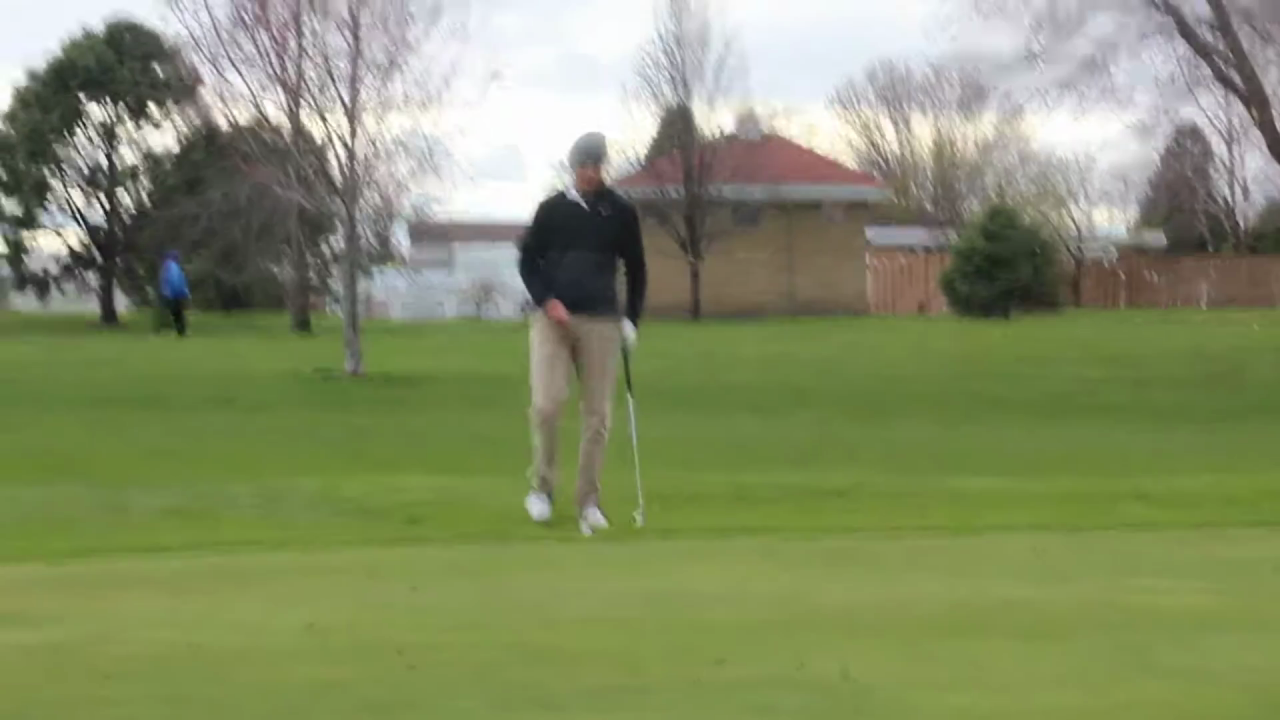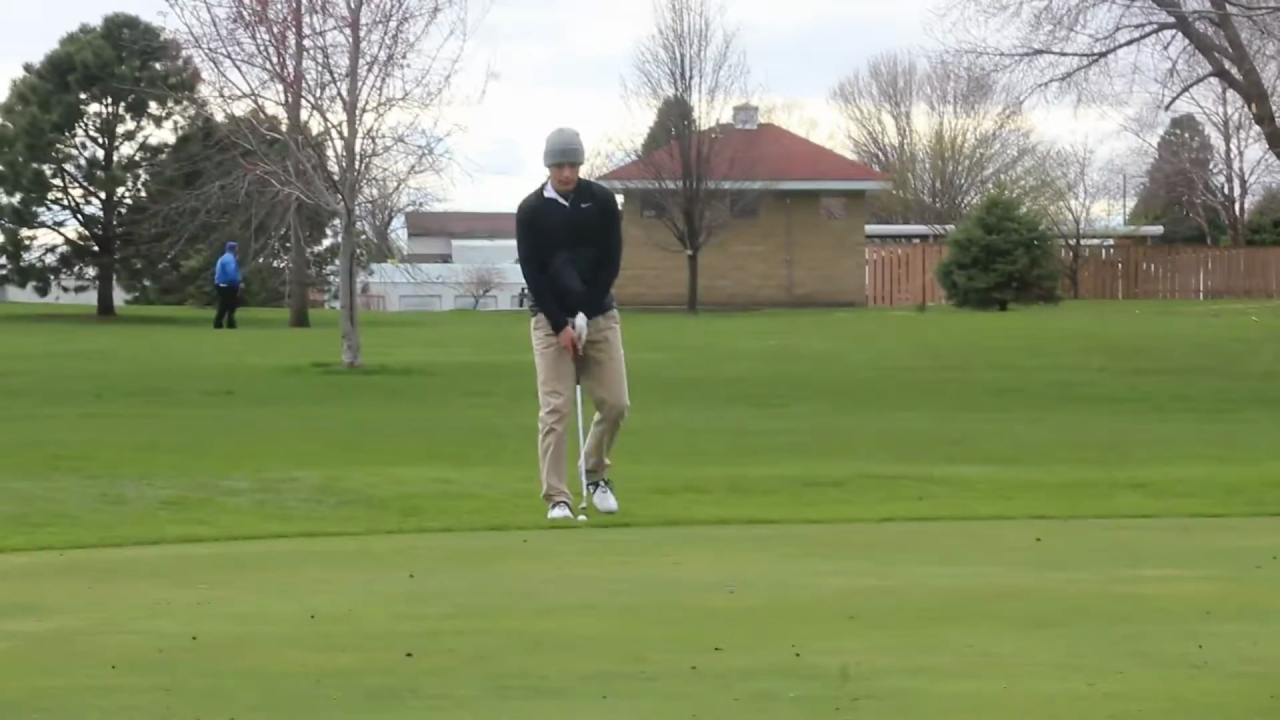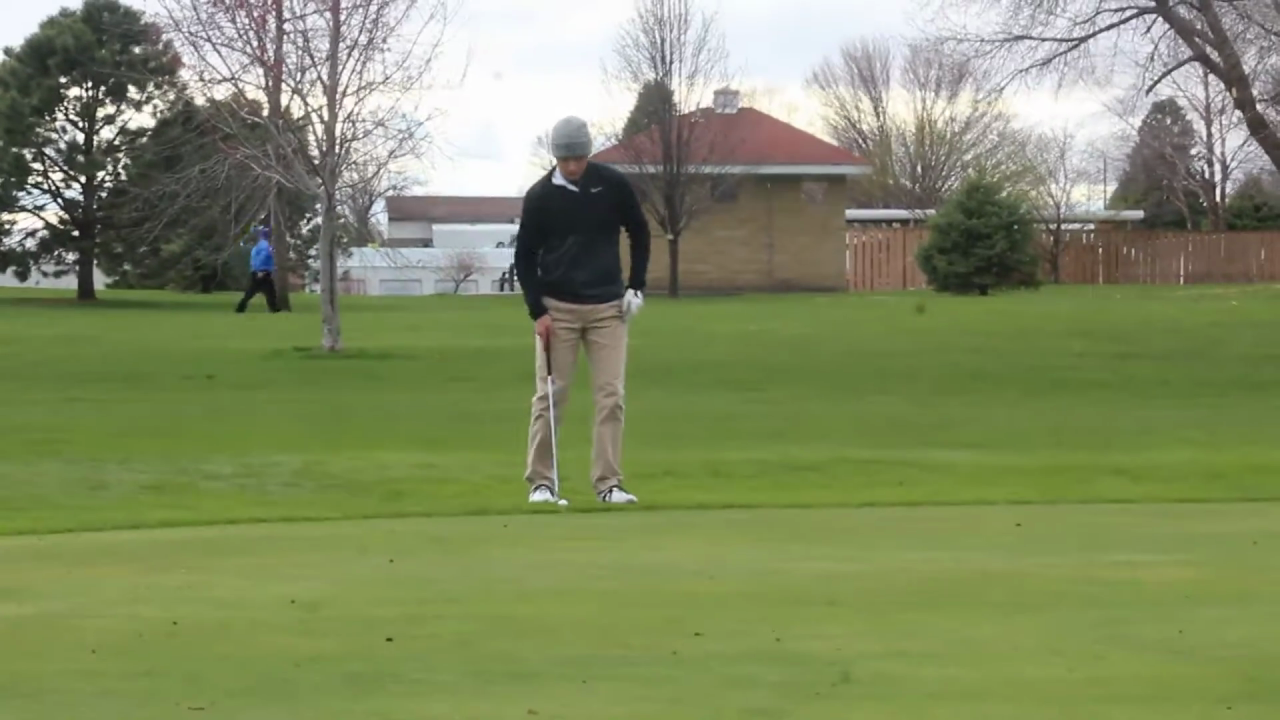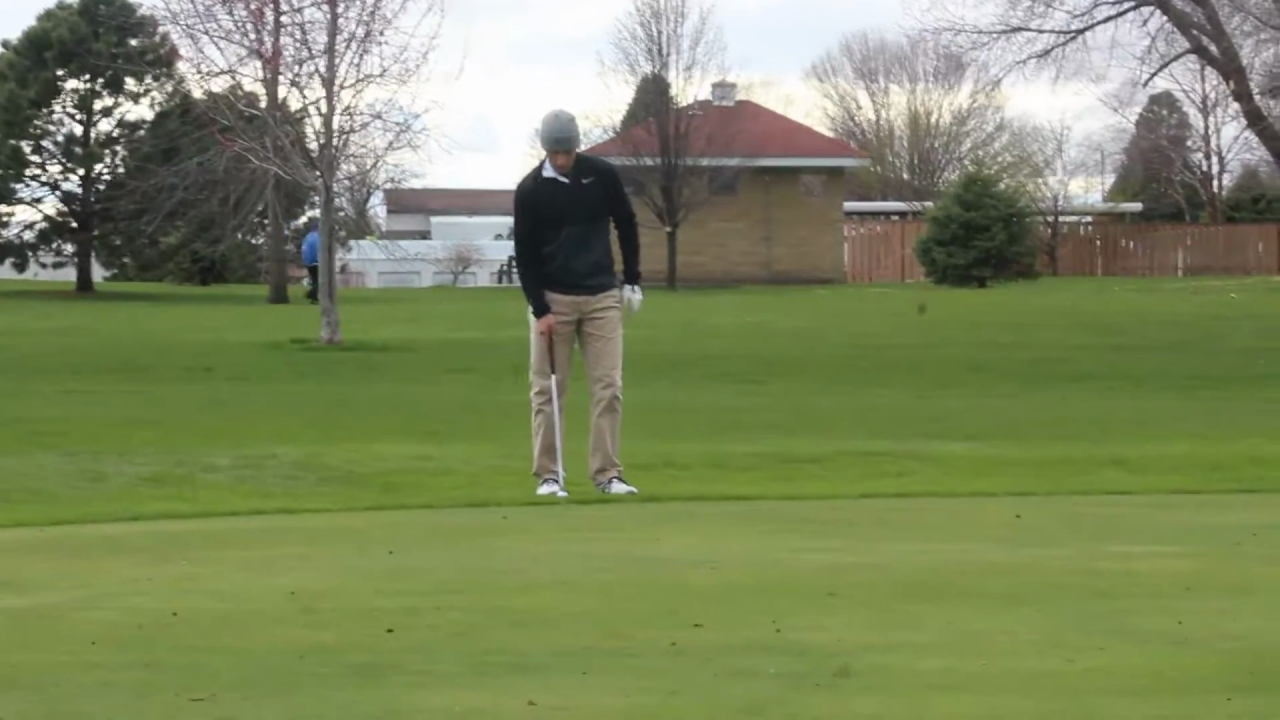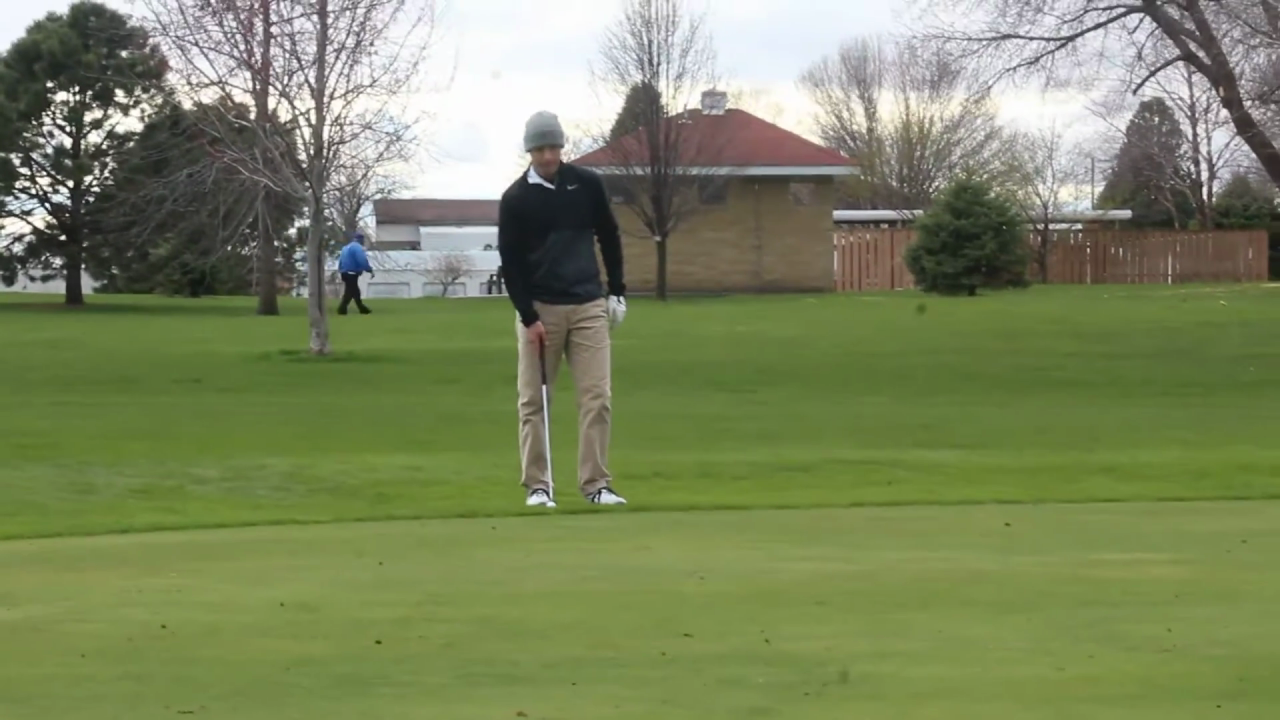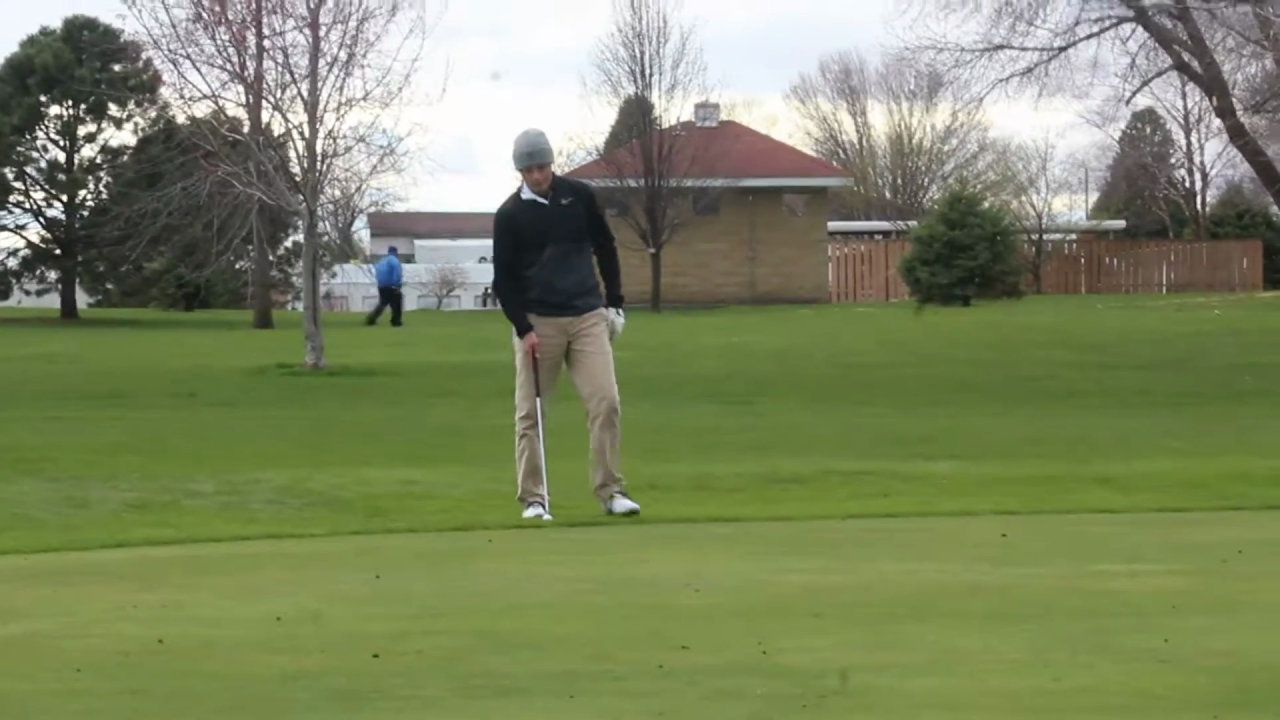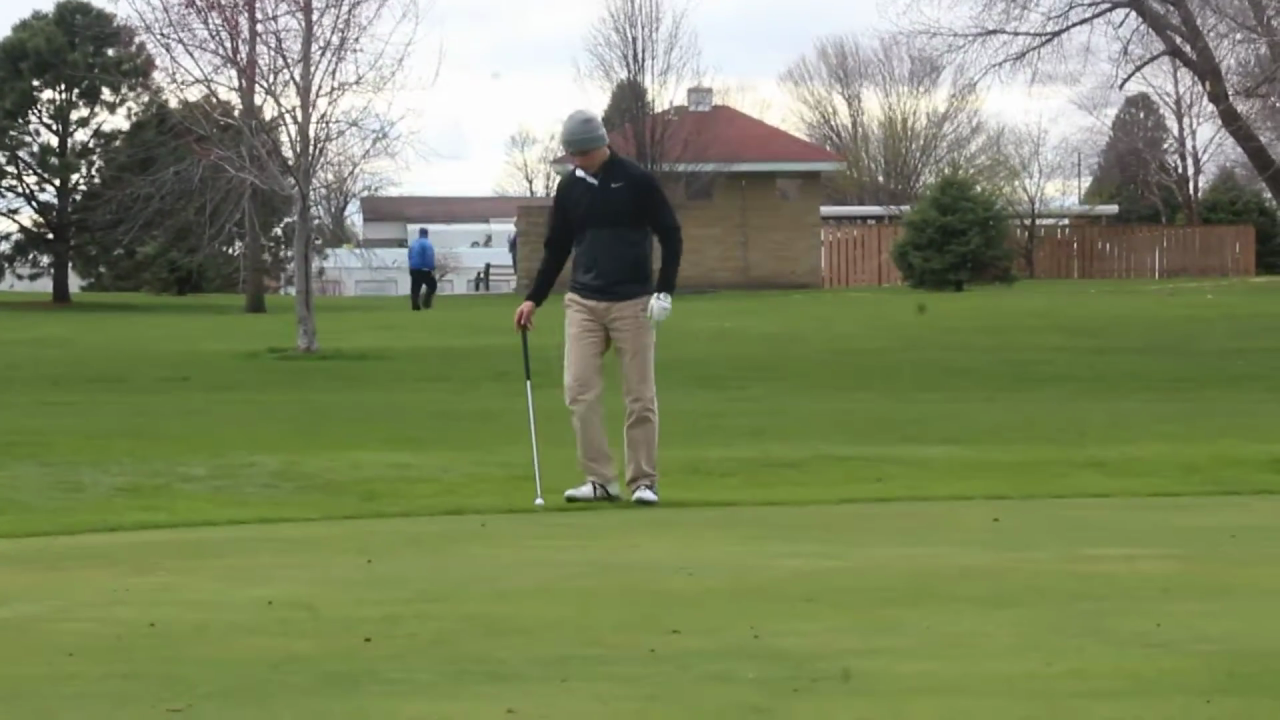
dt=0.7s
person 1, frame 1
left shoulder: (621, 211)
right shoulder: (551, 208)
left elbow: (636, 269)
right elbow: (527, 260)
left wrist: (631, 318)
right wrist: (547, 300)
left hip: (601, 322)
right hip: (553, 320)
left knee: (597, 414)
right knee: (547, 403)
left ankle: (588, 499)
right ankle: (541, 485)
person 1, frame 2
left shoulder: (602, 200)
right shoulder: (531, 210)
left elbow: (611, 262)
right elbow: (532, 273)
left wrist: (586, 313)
right wrist: (560, 324)
left hip: (599, 315)
right hip: (551, 320)
left knee: (615, 403)
right knee: (555, 409)
left ankle: (595, 472)
right ankle: (557, 498)
person 1, frame 3
left shoulder: (614, 184)
right shoulder: (540, 196)
left elbow: (639, 234)
right elbow: (525, 256)
left wrist: (636, 285)
right wrist: (537, 311)
left hip: (607, 306)
right hip: (556, 307)
left knee: (610, 395)
right knee: (548, 394)
left ankle: (607, 482)
right ankle: (540, 480)
person 1, frame 4
left shoulder: (603, 174)
right shoulder: (530, 190)
left elbow: (626, 225)
right elbow: (524, 255)
left wrist: (632, 280)
right wrist: (539, 309)
left hip: (602, 295)
right hip: (552, 299)
left knee: (608, 386)
right knee: (546, 389)
left ankle: (607, 473)
right ankle: (547, 474)
person 1, frame 5
left shoulder: (587, 184)
right shoulder: (515, 199)
left elbow: (609, 237)
right elbow: (510, 263)
left wrist: (617, 291)
right wrist: (528, 317)
left hip: (589, 306)
right hip: (539, 309)
left knee: (597, 397)
right knee: (533, 400)
left ankle: (595, 483)
right ankle: (537, 485)
person 1, frame 6
left shoulder: (580, 196)
right shoulder: (510, 215)
left elbow: (606, 248)
right elbow: (504, 279)
left wrist: (615, 302)
right wrist: (523, 329)
left hip: (587, 316)
right hip: (537, 322)
left knee: (606, 401)
right knee: (530, 413)
left ankle: (610, 489)
right ankle: (533, 498)
person 1, frame 7
left shoulder: (638, 180)
right shoulder: (568, 187)
left elbow: (671, 234)
right elbow: (556, 248)
left wrist: (664, 290)
right wrist: (534, 298)
left hip: (633, 302)
right hip: (582, 302)
left knee: (640, 395)
right knee: (580, 389)
left ankle: (643, 481)
right ankle: (600, 479)
